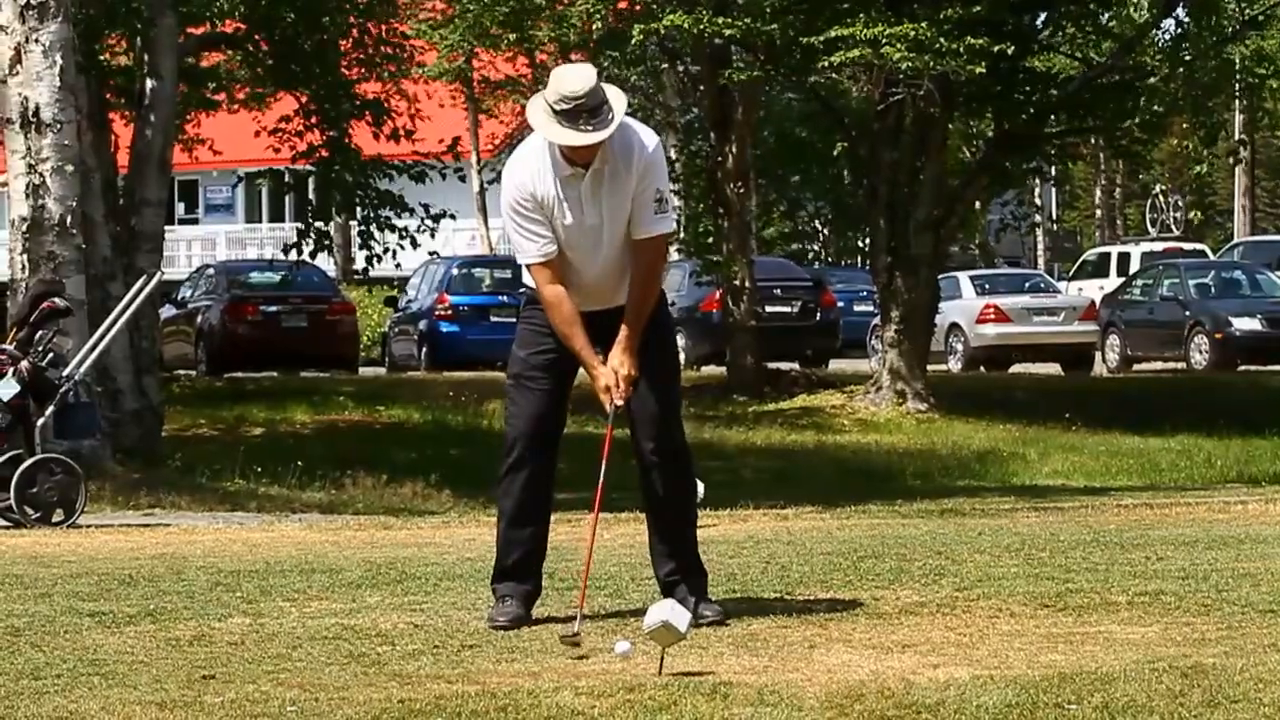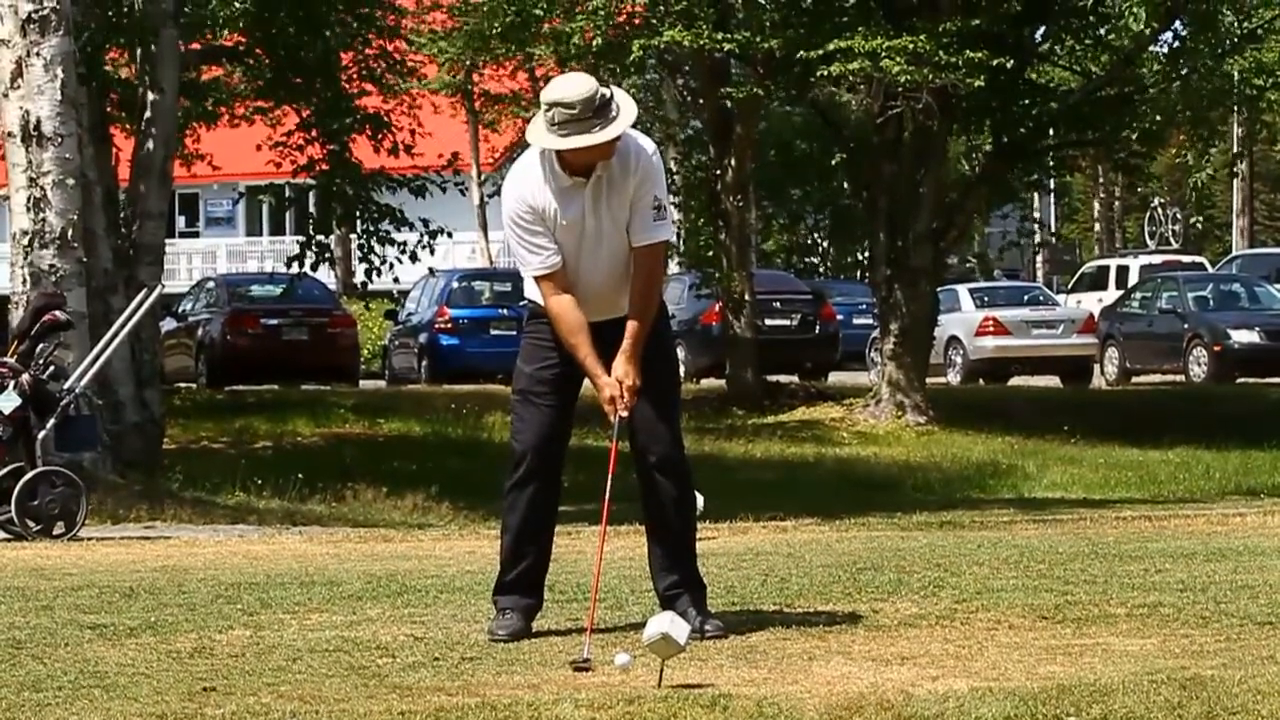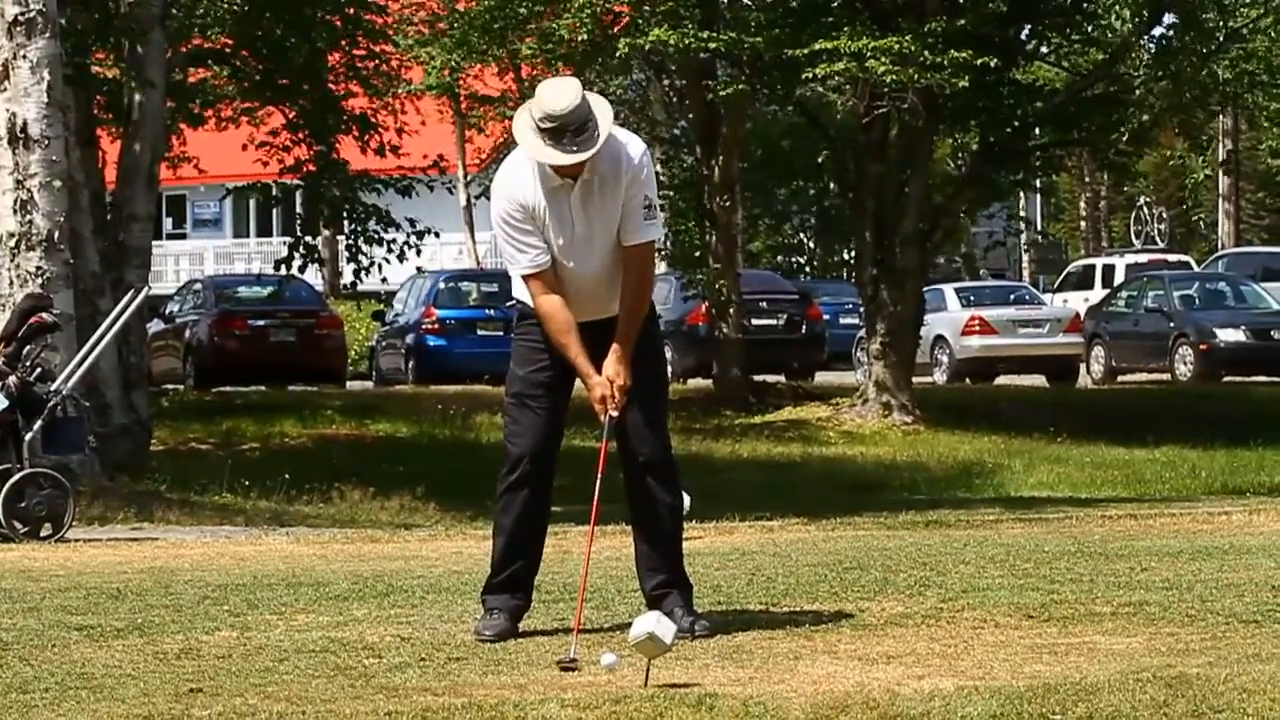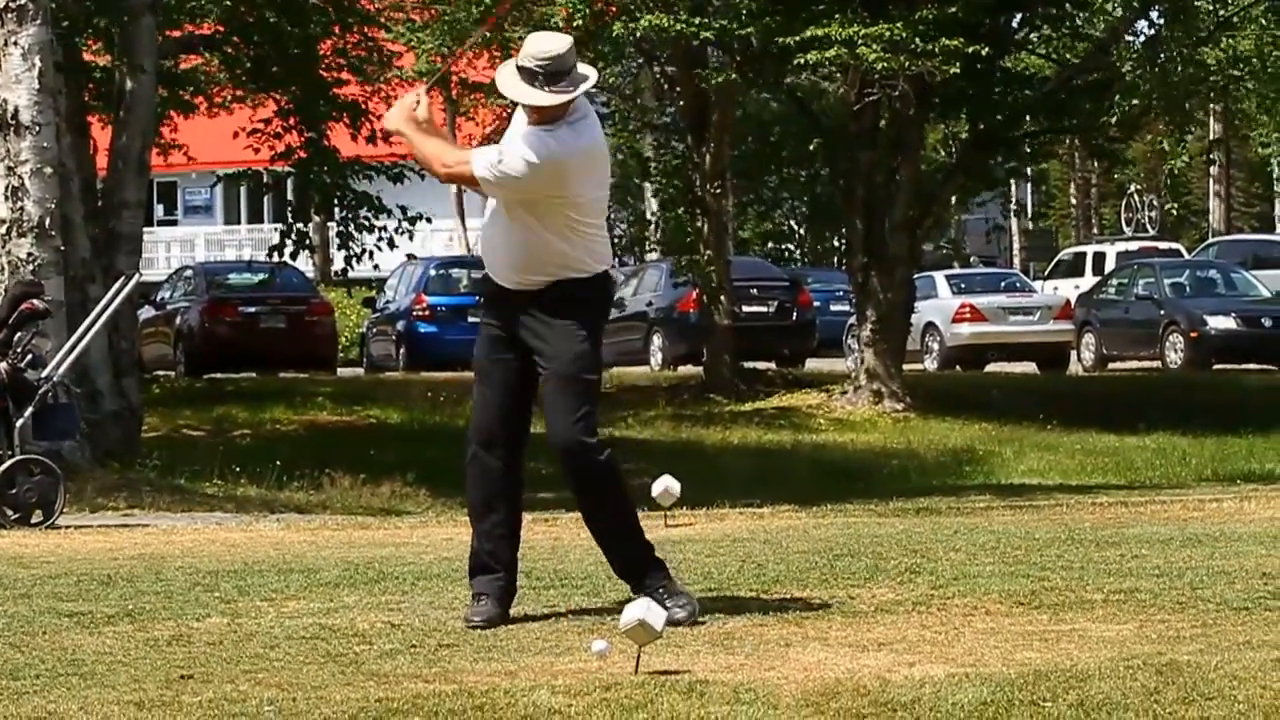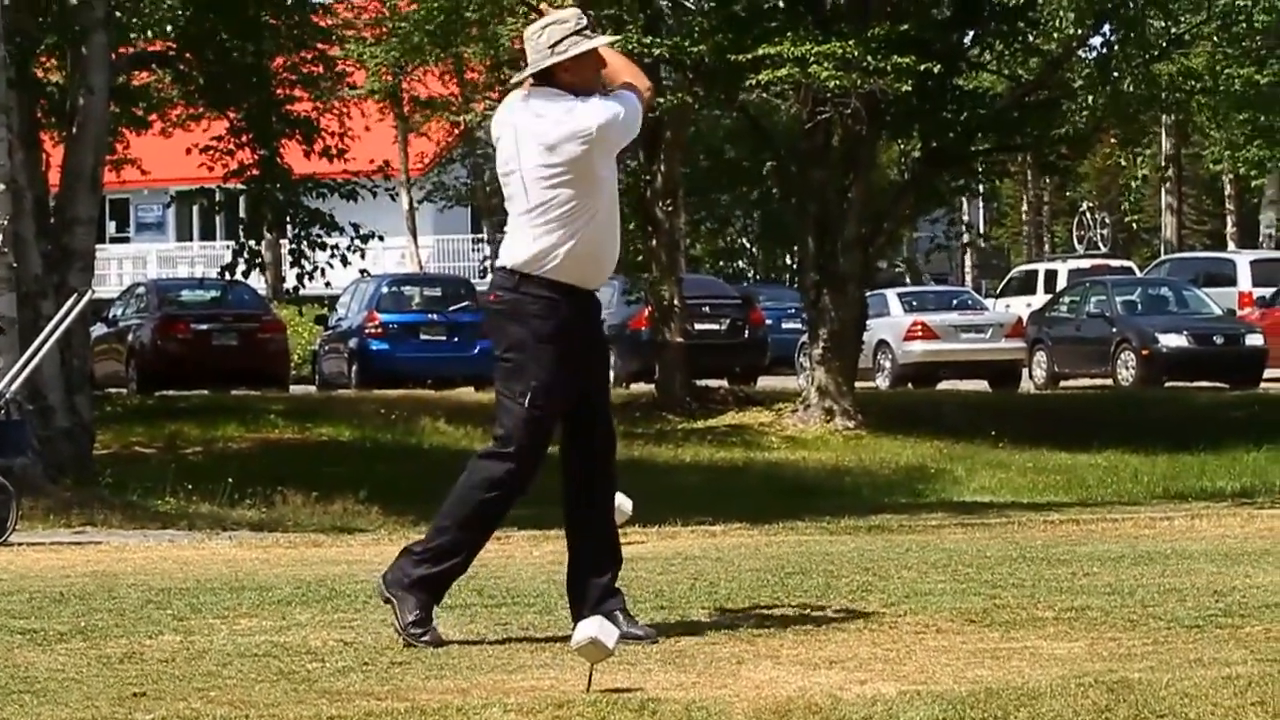
dt=1s
person 1, frame 1
left shoulder: (642, 148)
right shoulder: (523, 172)
left elbow: (650, 254)
right elbow: (548, 281)
left wrist: (626, 346)
right wrist: (593, 365)
left hip: (635, 306)
right hip: (552, 310)
left knee: (663, 443)
right knee: (526, 442)
left ankle: (684, 585)
right ankle: (514, 589)
person 1, frame 2
left shoulder: (639, 155)
right shoulder: (523, 187)
left elbow: (650, 261)
right elbow: (555, 291)
left wrist: (629, 354)
right wrist: (597, 375)
left hip: (637, 317)
right hip: (555, 322)
left knee: (663, 456)
right knee: (533, 456)
left ankle: (684, 598)
right ankle: (515, 602)
person 1, frame 3
left shoulder: (630, 156)
right shoulder: (513, 185)
left elbow: (639, 262)
right elbow: (544, 290)
left wrist: (620, 354)
right wrist: (587, 374)
left hip: (626, 318)
right hip: (545, 324)
left knee: (650, 457)
right knee: (527, 458)
left ankle: (669, 596)
right ankle: (504, 601)
person 1, frame 4
left shoulder: (565, 144)
right shoulder: (531, 113)
left elbow: (458, 168)
right elbow: (476, 172)
left wrist: (407, 130)
right wrist: (424, 127)
left hip: (567, 301)
right hip: (506, 296)
left knee: (574, 440)
right knee: (489, 442)
left ankle: (648, 577)
right ankle: (492, 585)
person 1, frame 5
left shoulder: (517, 111)
right shoulder: (586, 124)
right elbow: (638, 87)
left hip: (569, 304)
right hip: (537, 306)
left knee: (593, 454)
right knee: (514, 453)
left ankle: (598, 601)
right ankle: (414, 578)
